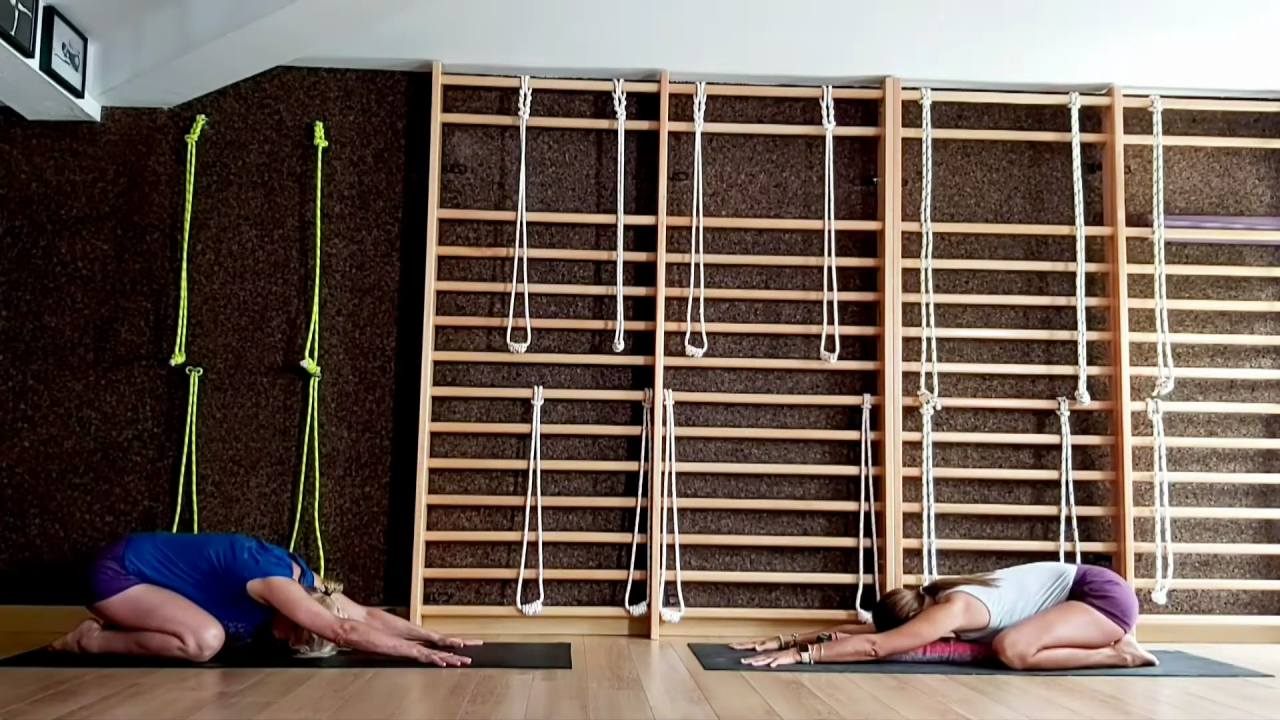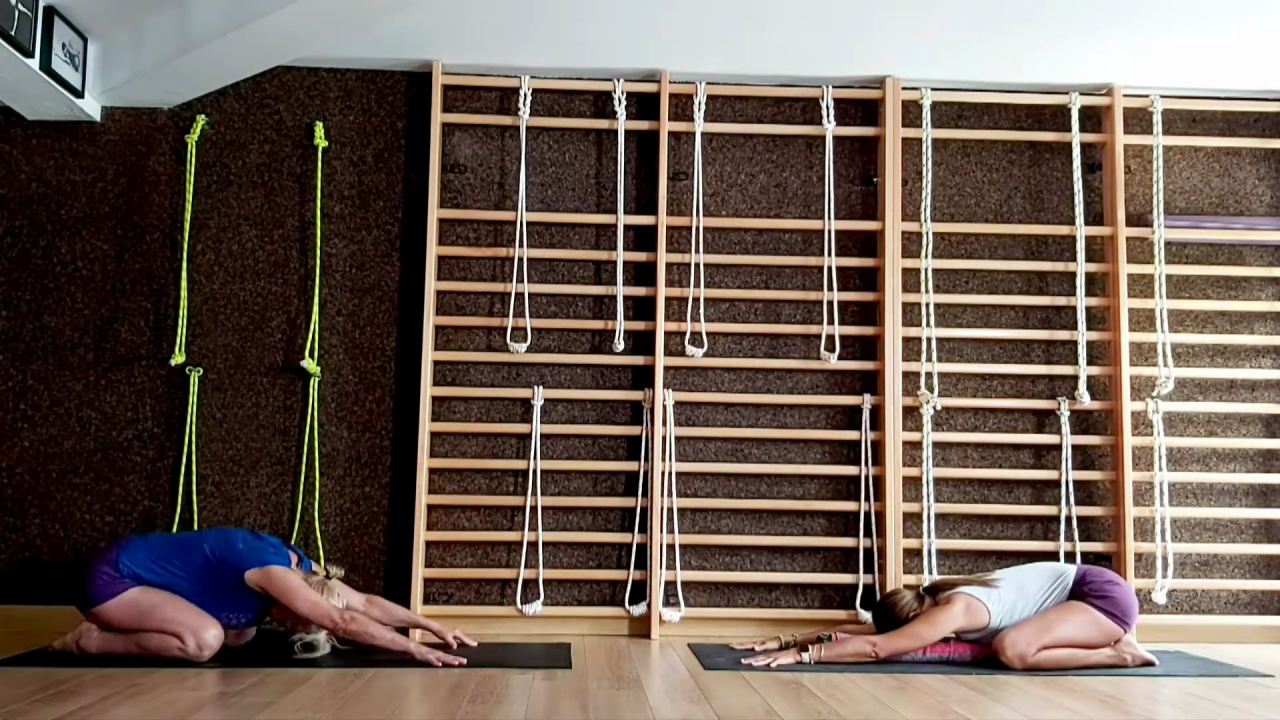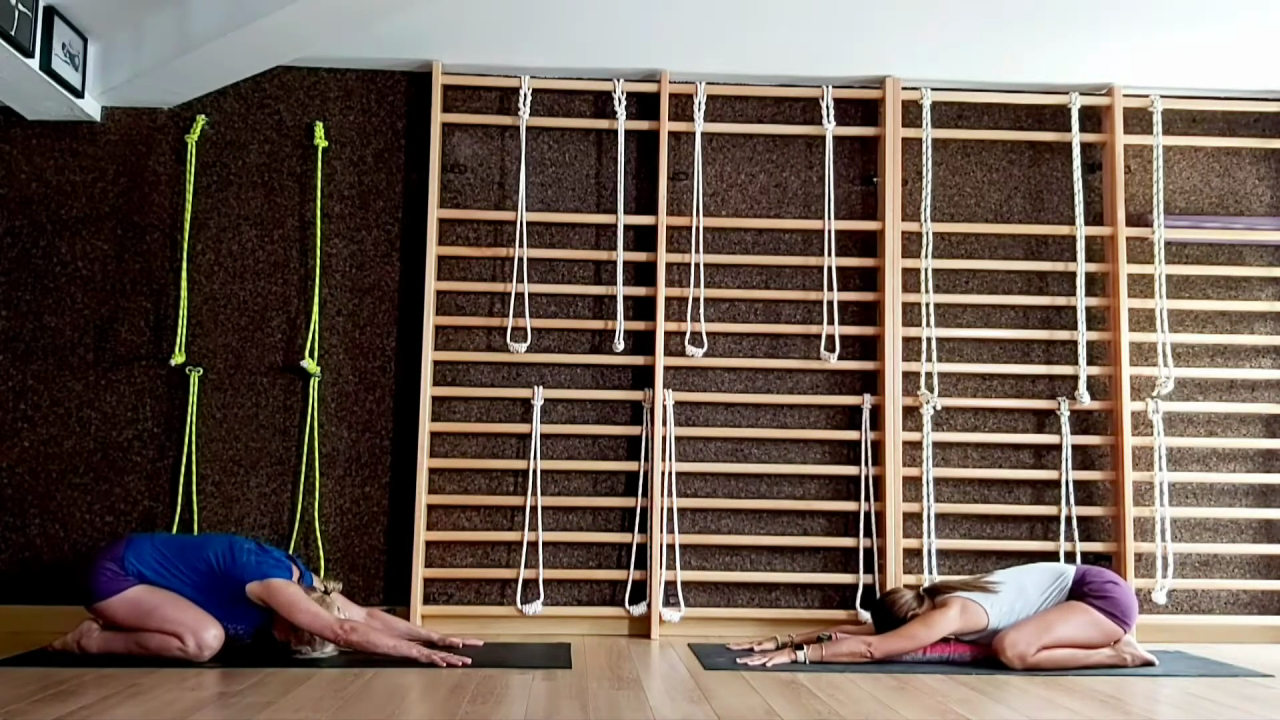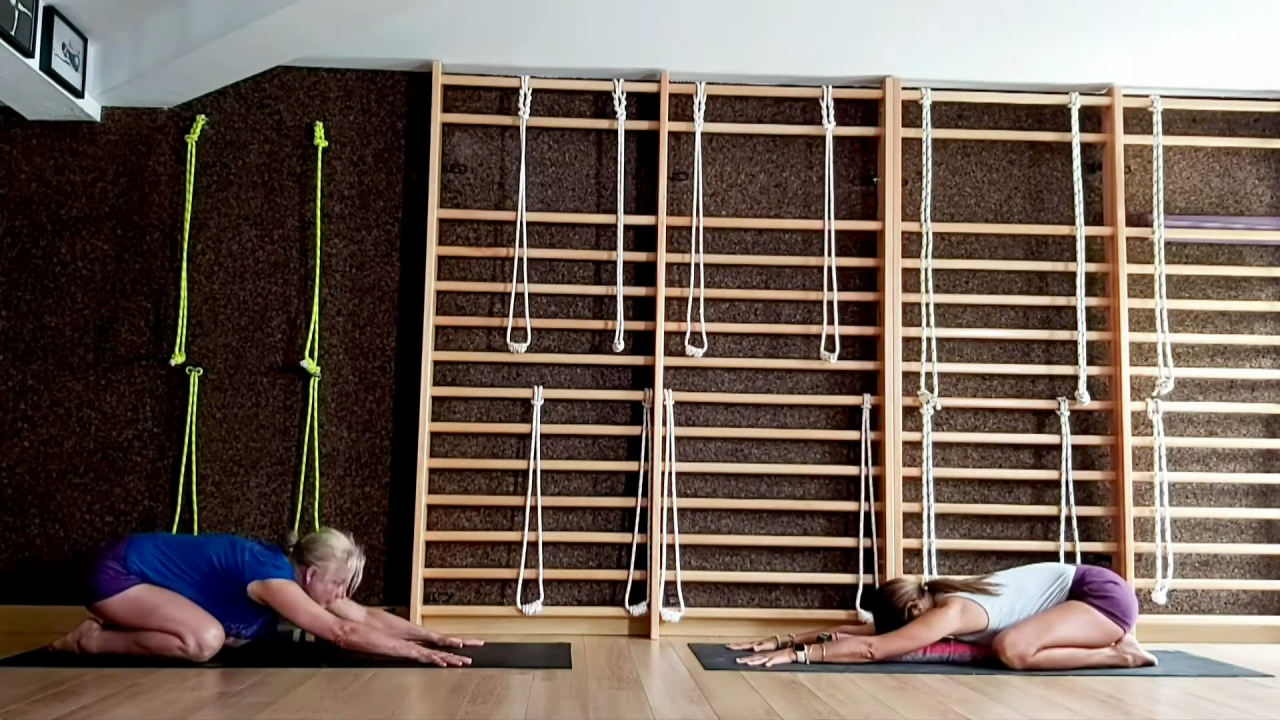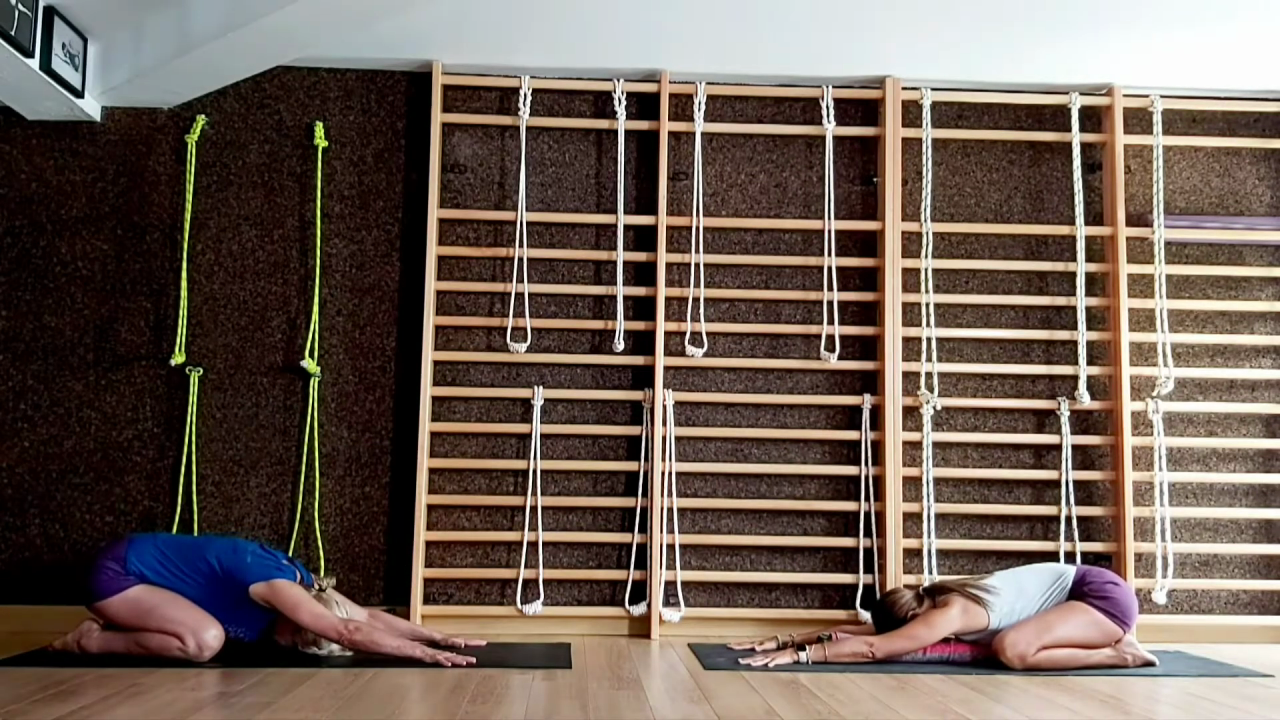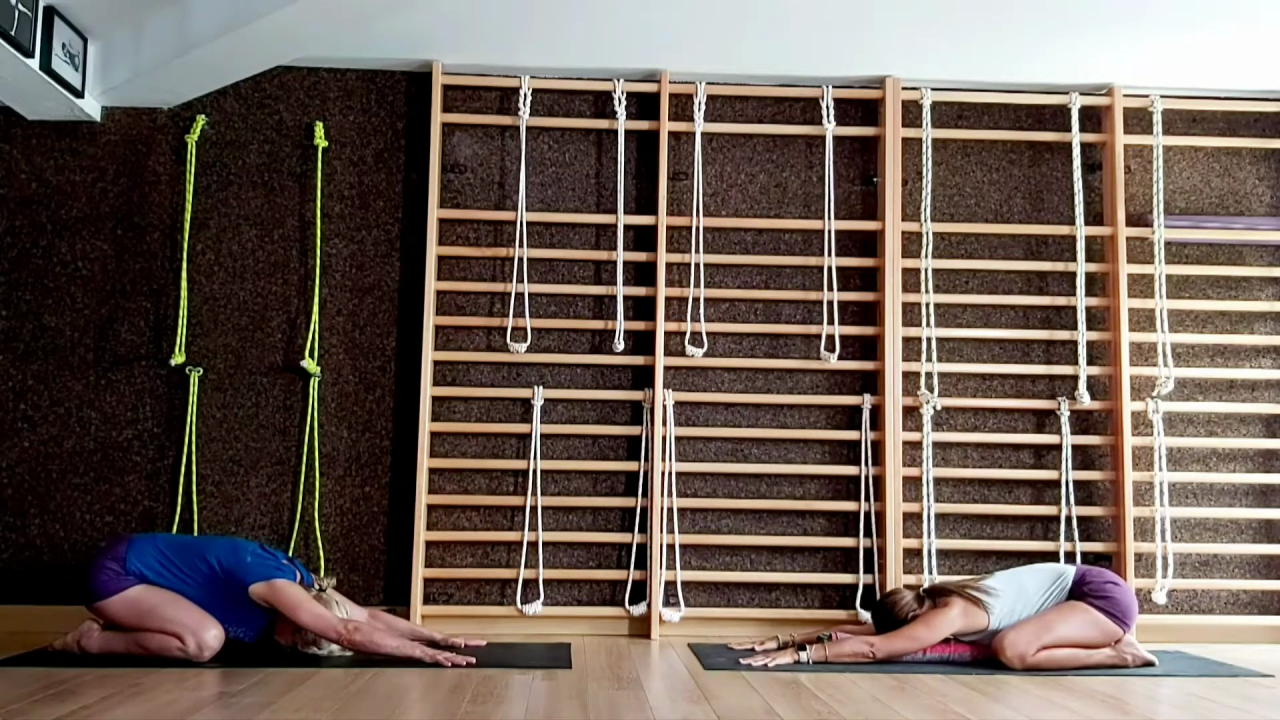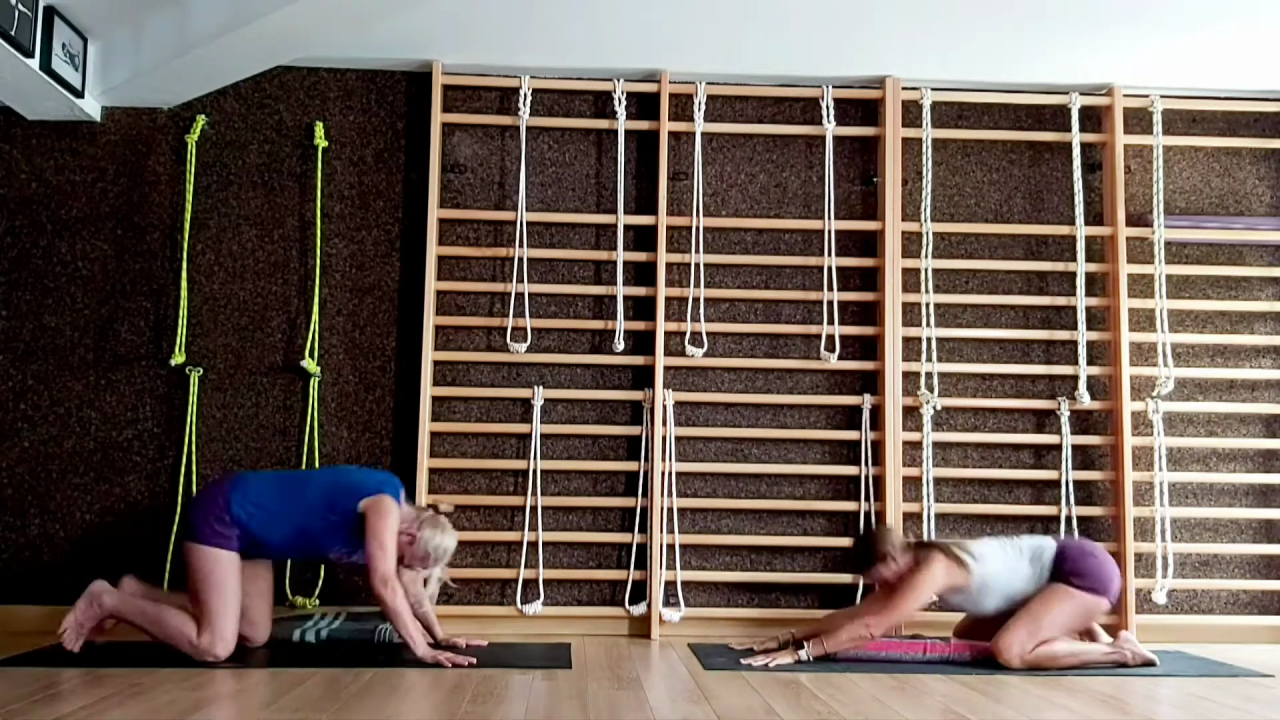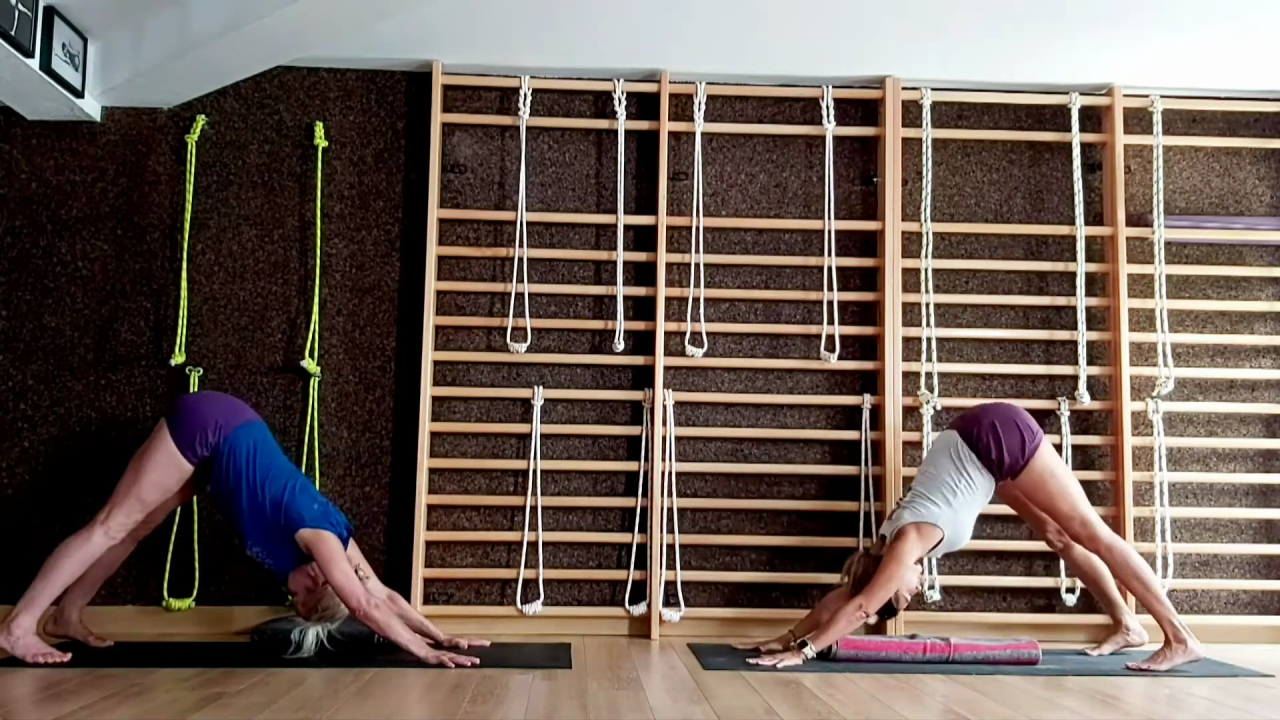
dt=0.3s
person 1, frame 1
left shoulder: (299, 576)
right shoulder: (273, 580)
left elbow: (367, 615)
right elbow: (345, 631)
left wrist: (436, 637)
right wrist: (419, 652)
left hip: (141, 564)
right hip: (117, 572)
left knee: (236, 631)
right knee: (205, 641)
left ankle: (119, 627)
right ankle: (93, 640)
person 1, frame 2
left shoulder: (296, 564)
right shoulder: (270, 569)
left elbow: (365, 602)
right elbow: (342, 620)
left wrist: (432, 624)
right wrist: (416, 650)
left hip: (137, 568)
right hip: (111, 578)
left knee: (239, 636)
right knee: (204, 641)
left ankle: (115, 627)
right ankle: (91, 641)
person 1, frame 3
left shoulder: (299, 579)
right shoulder: (272, 582)
left elbow: (367, 615)
right elbow: (344, 632)
left wrist: (437, 636)
right wrist: (419, 652)
left hip: (139, 565)
right hip: (115, 574)
left knee: (232, 632)
right knee: (204, 641)
left ankle: (117, 628)
right ankle: (92, 641)
person 1, frame 4
left shoulder: (299, 573)
right shoulder: (274, 582)
left elbow: (367, 616)
right elbow: (344, 634)
left wrist: (436, 637)
right wrist: (420, 653)
left hip: (140, 564)
right hip: (118, 573)
left knee: (232, 634)
right knee: (204, 641)
left ankle: (117, 626)
right ankle: (92, 640)
person 1, frame 5
left shoulder: (299, 580)
right shoulder: (274, 585)
left elbow: (367, 615)
right elbow: (348, 631)
left wrist: (439, 635)
right wrist: (424, 651)
left hip: (141, 562)
right hip: (117, 573)
left knee: (219, 630)
right knee: (204, 641)
left ankle: (115, 627)
right ankle: (91, 641)
person 1, frame 6
left shoulder: (298, 580)
right shoulder: (274, 585)
left elbow: (367, 615)
right elbow: (348, 632)
left wrist: (439, 636)
right wrist: (424, 652)
left hip: (139, 562)
right hip: (116, 572)
left knee: (213, 630)
right knee: (204, 641)
left ankle: (118, 626)
right ankle: (92, 640)
person 1, frame 7
left shoulder: (393, 509)
right shoulder: (385, 505)
left elbow: (407, 587)
right elbow: (387, 585)
left wrist: (444, 636)
right wrist: (426, 652)
left hip: (247, 523)
right hip: (220, 517)
left knee: (254, 635)
right knee: (215, 646)
left ankle: (137, 596)
right ankle: (107, 600)
person 1, frame 8
left shoulder: (336, 540)
right shoulder: (321, 537)
left elbow: (383, 596)
right elbow: (367, 607)
left wrist: (443, 637)
right wrist: (425, 652)
left hip: (220, 430)
right hip: (209, 424)
left knee: (136, 528)
right knee: (114, 524)
left ankle: (65, 617)
person 2, frame 1
left shoulder: (952, 610)
right shoulder: (932, 601)
left elbow: (874, 646)
right elbow: (858, 629)
left wrist: (801, 653)
right wrist: (787, 640)
left hip: (1104, 593)
right hip: (1084, 587)
left knee: (1012, 650)
left ankle: (1119, 654)
right ankle: (1110, 642)
person 2, frame 2
left shoulder: (952, 611)
right shoulder: (935, 600)
left elbow: (875, 647)
right elbow: (857, 629)
left wrist: (800, 654)
right wrist: (786, 639)
left hip: (1103, 592)
right hip: (1084, 587)
left knee: (1012, 650)
left ankle: (1120, 654)
right ankle: (1112, 641)
person 2, frame 3
left shoulder: (949, 614)
right shoulder: (934, 602)
left elbow: (871, 648)
right elbow: (856, 630)
left wrist: (797, 653)
right wrist: (785, 640)
left hip: (1104, 593)
right hip: (1083, 586)
left knee: (1012, 650)
left ankle: (1119, 654)
right ankle: (1109, 641)
person 2, frame 4
left shoulder: (949, 615)
right shoulder: (935, 599)
left elbow: (871, 649)
right elbow: (857, 631)
left wrist: (798, 654)
right wrist: (786, 641)
left hip: (1103, 593)
right hip: (1083, 586)
left knee: (1012, 650)
right knee: (1001, 641)
left ankle: (1119, 654)
right ankle: (1109, 641)
person 2, frame 5
left shoulder: (950, 613)
right shoulder: (935, 602)
left elbow: (872, 648)
right elbow: (855, 630)
left wrist: (799, 653)
right wrist: (784, 640)
left hip: (1106, 594)
right hip: (1085, 586)
left knee: (1013, 650)
right knee: (997, 640)
left ankle: (1120, 653)
right ankle: (1109, 642)
person 2, frame 6
left shoulder: (950, 615)
right shoulder: (935, 602)
left elbow: (872, 648)
right elbow: (857, 629)
left wrist: (799, 653)
right wrist: (785, 640)
left hip: (1104, 594)
right hip: (1082, 587)
left knee: (1012, 650)
right knee: (1000, 641)
left ankle: (1119, 654)
right ankle: (1108, 641)
person 2, frame 7
left shoulder: (933, 571)
right shoulder: (925, 564)
left elbow: (873, 627)
right elbow: (867, 611)
left wrist: (798, 650)
right wrist: (784, 640)
left hip: (1084, 568)
right hip: (1058, 571)
left knee: (1011, 650)
right knee: (973, 633)
left ankle: (1119, 649)
right ankle: (1093, 636)
person 2, frame 8
left shoulder: (908, 541)
right shoulder: (894, 544)
left elbow: (859, 607)
right elbow: (840, 596)
left wrist: (804, 651)
right wrist: (788, 638)
left hip: (998, 434)
right hip: (982, 438)
left knee: (1090, 532)
right knee: (1058, 535)
left ankle: (1181, 639)
right ankle: (1127, 627)
